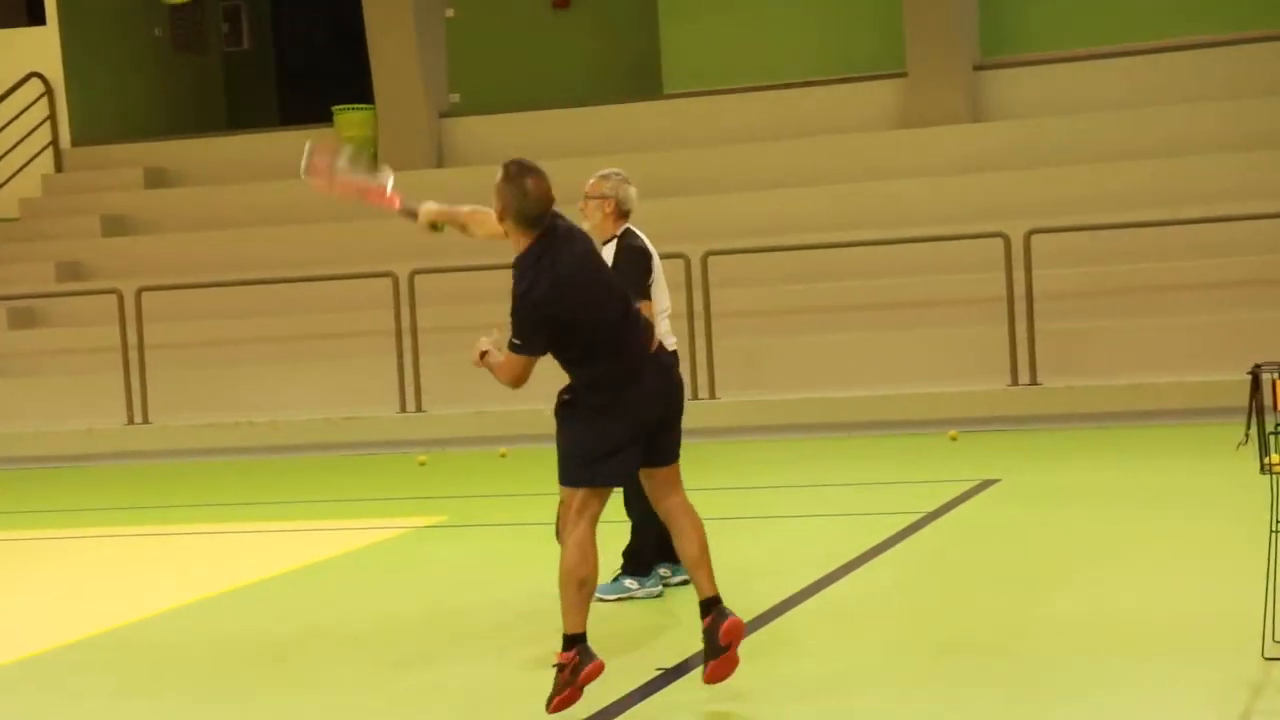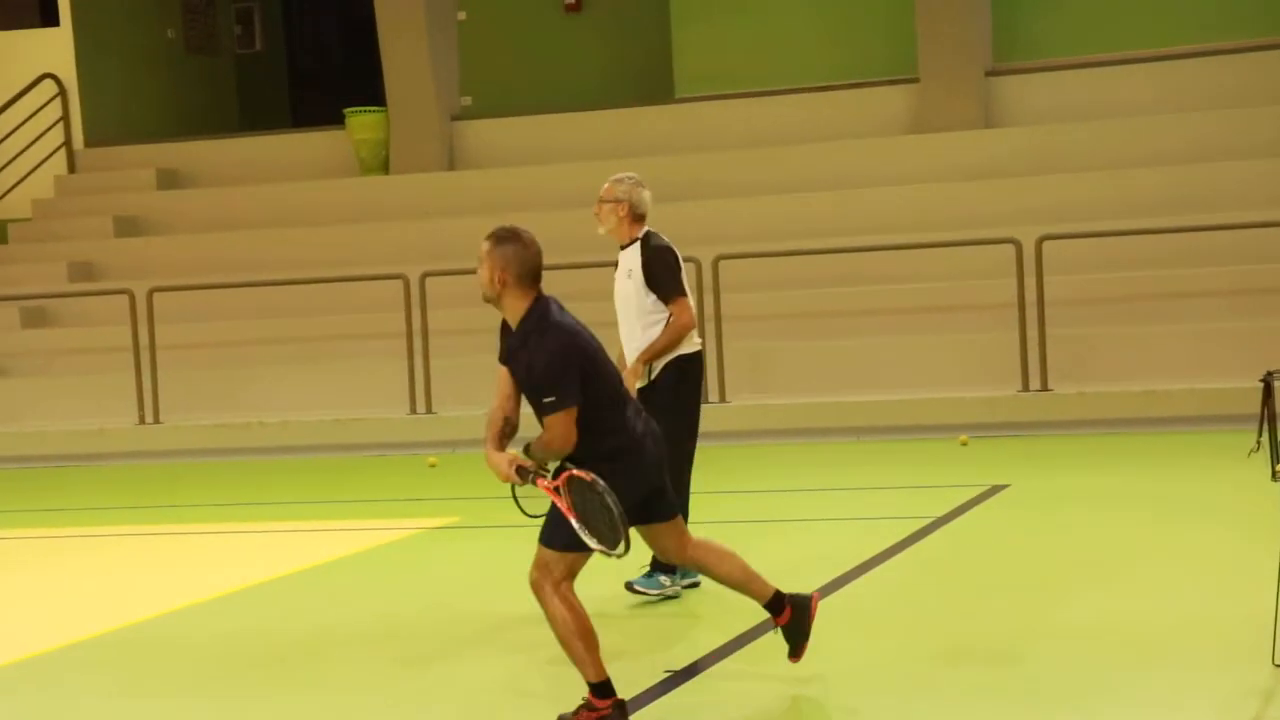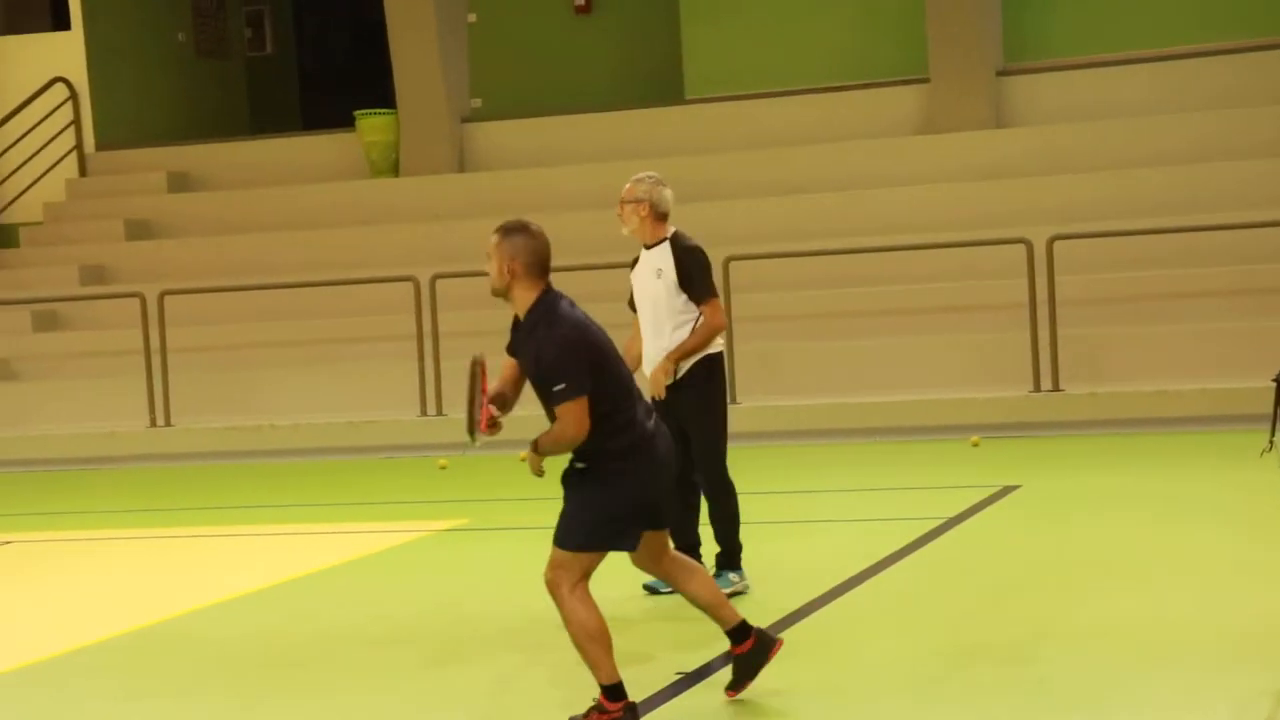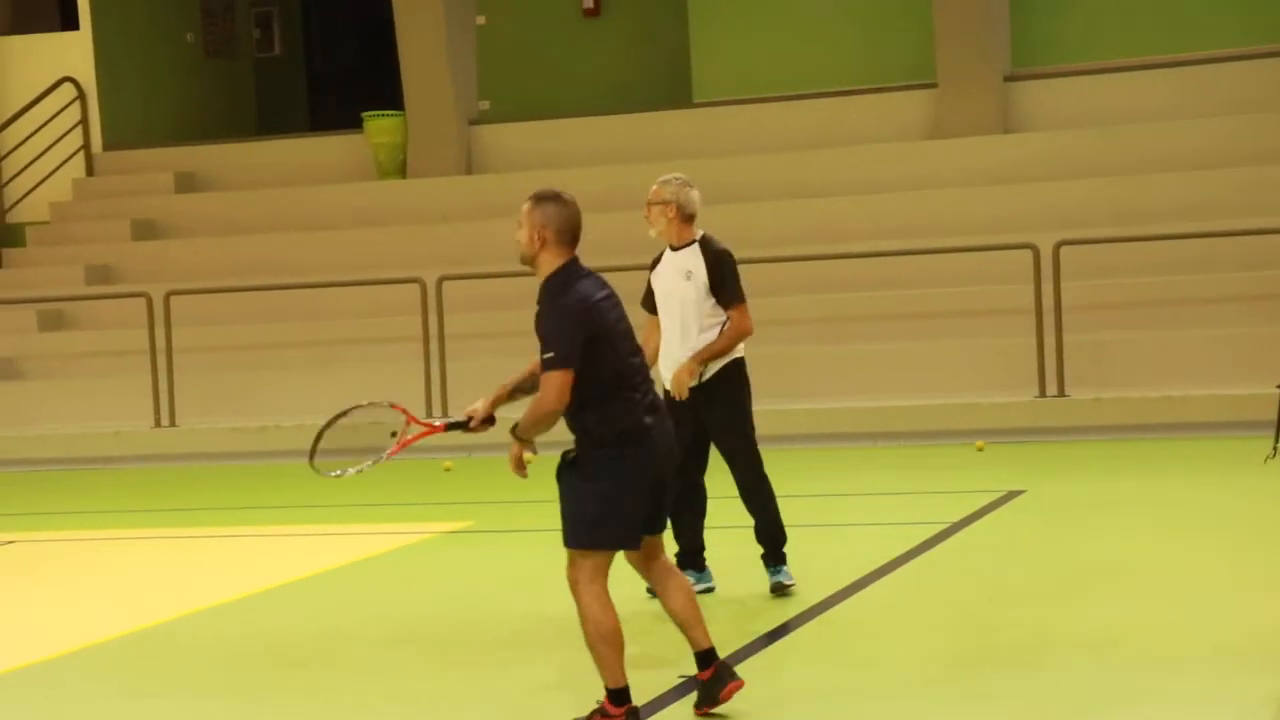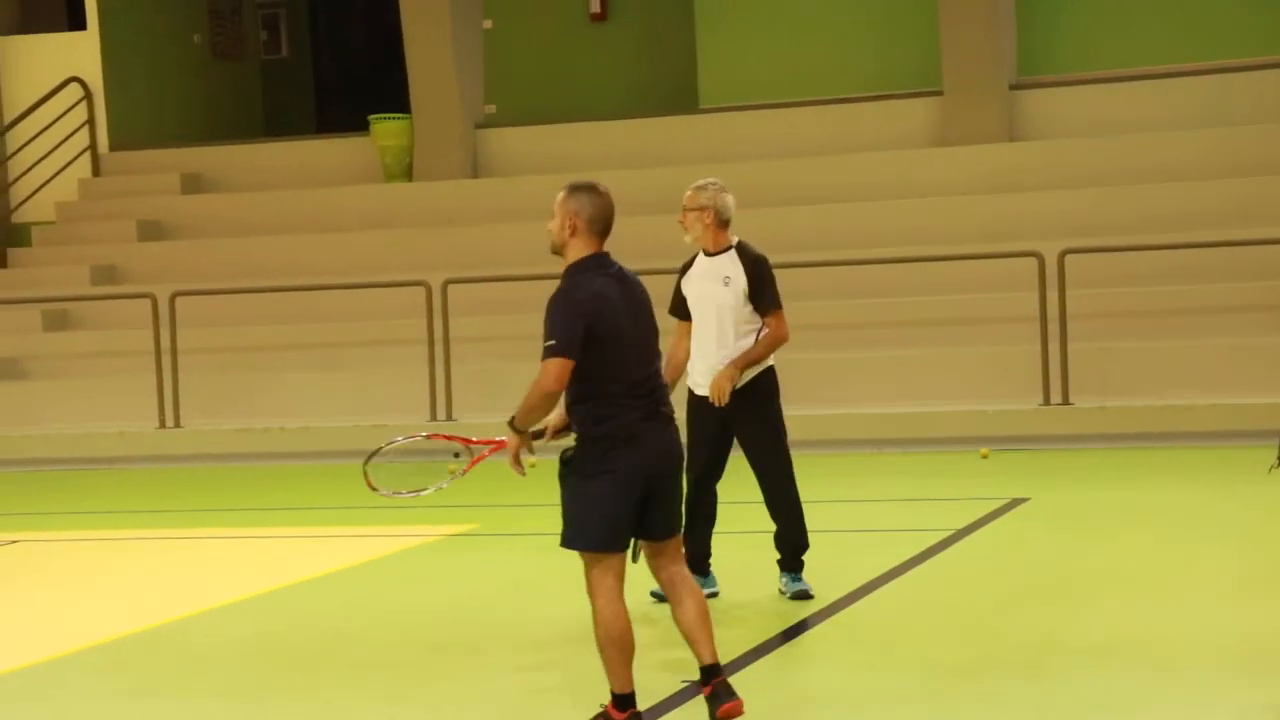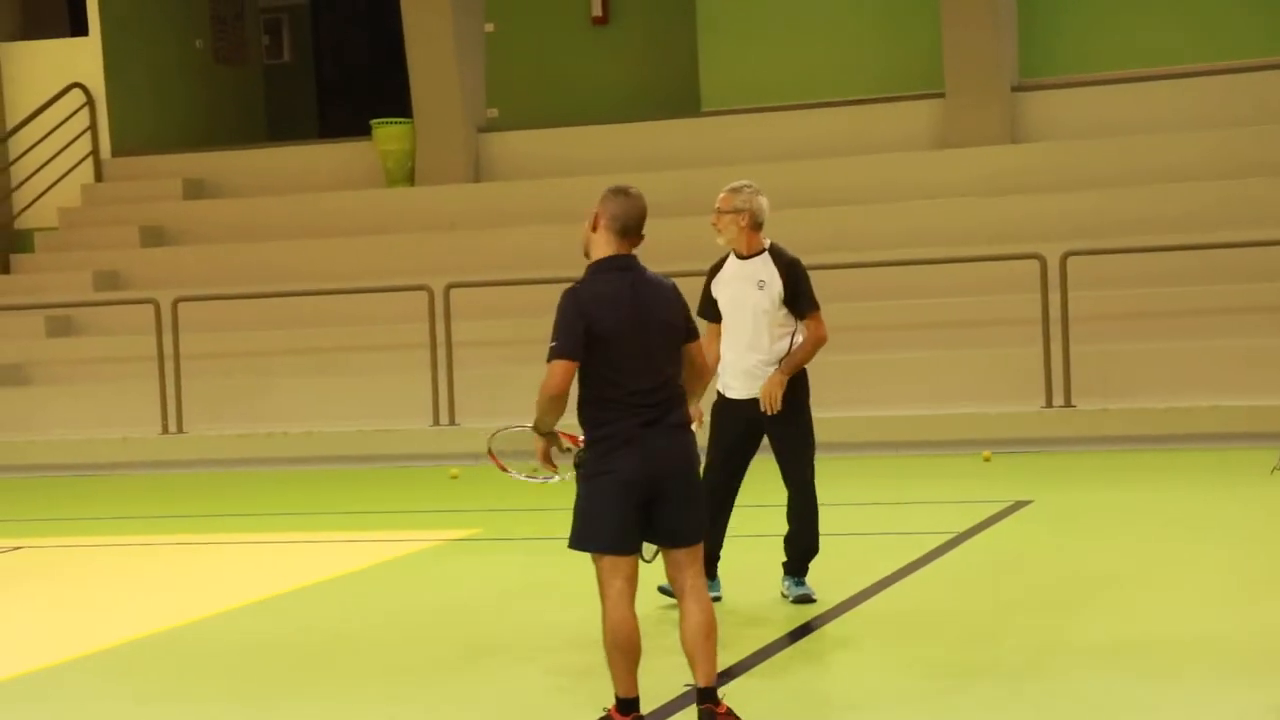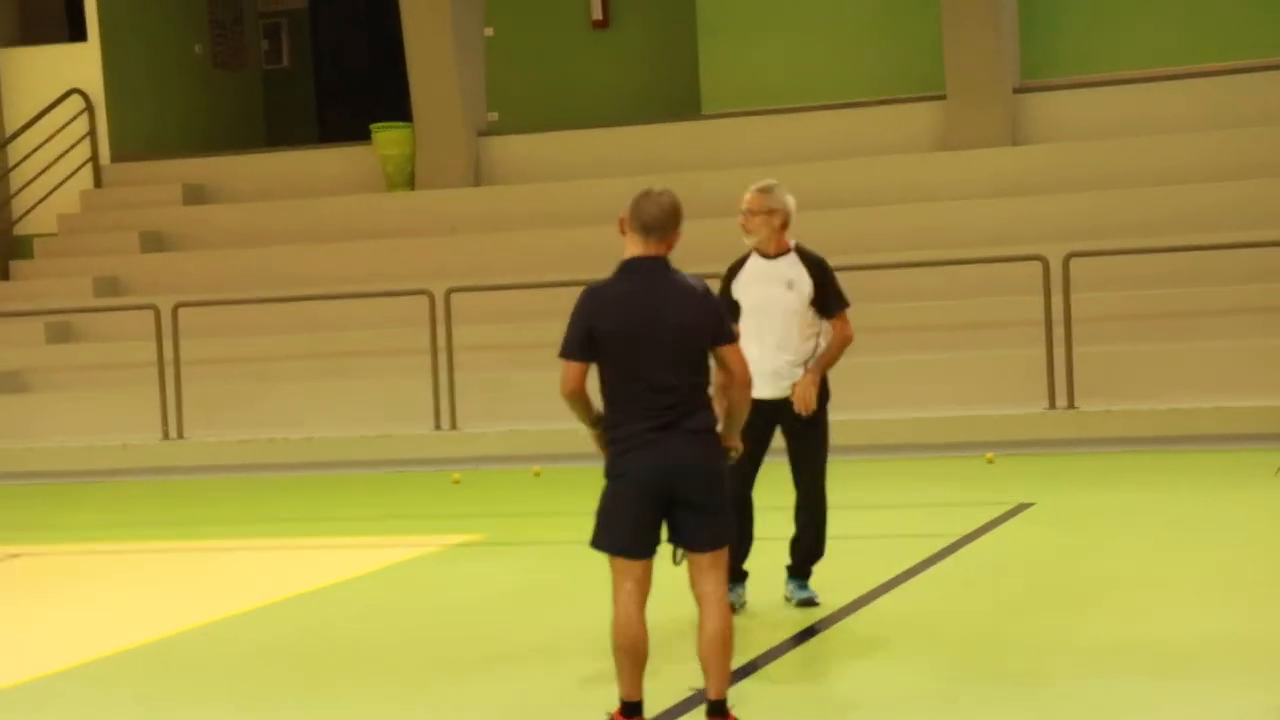
dt=0.2s
person 1, frame 1
left shoulder: (532, 291)
right shoulder: (563, 231)
left elbow: (513, 375)
right elbow: (482, 218)
left wrist: (487, 356)
right wrist: (434, 210)
left hip: (606, 405)
right hip: (656, 378)
left knee: (577, 527)
right knee: (668, 498)
left ankle: (575, 652)
right ankle: (716, 621)
person 1, frame 2
left shoulder: (551, 343)
right shoulder: (518, 326)
left elbow: (561, 442)
right elbow: (505, 399)
left wrist: (527, 449)
right wrist: (495, 448)
left hip: (609, 466)
right hip: (636, 449)
left knee: (548, 579)
right knee: (679, 545)
right ankle: (786, 608)
person 1, frame 3
left shoulder: (558, 334)
right shoulder: (529, 320)
left elbow: (574, 429)
right elbow: (506, 385)
left wrist: (537, 448)
right wrist: (489, 407)
left hip: (617, 466)
right hip: (646, 449)
left knee: (564, 580)
right knee: (659, 557)
right ankle: (747, 641)
person 1, frame 4
left shoulder: (561, 306)
right shoulder: (588, 285)
left elbow: (553, 400)
right elbow: (551, 369)
left wrist: (522, 437)
right wrist: (493, 401)
left hip: (611, 453)
right hip: (653, 437)
left knee: (588, 578)
right knee: (651, 558)
right ankle: (712, 669)
person 1, frame 5
left shoulder: (573, 297)
right shoulder: (632, 285)
left elbow: (551, 384)
left wrist: (518, 427)
left hip: (606, 457)
right hip: (660, 442)
left knee: (606, 586)
right knee: (671, 567)
person 1, frame 6
left shoulder: (581, 298)
right shoulder: (667, 292)
left elbow: (555, 388)
right elbow: (698, 367)
left wrist: (544, 432)
left hip: (611, 458)
right hip: (673, 451)
left knee: (617, 591)
right knee: (690, 582)
person 1, frame 7
left shoulder: (596, 300)
right shoulder: (699, 295)
left elbow: (570, 385)
right elbow: (738, 376)
left wrist: (601, 426)
right wrist: (731, 433)
left hip: (633, 460)
right hip: (698, 455)
left knee: (629, 595)
right knee: (711, 590)
person 2, frame 1
left shoulder: (630, 249)
right shoulder: (618, 250)
left elbow: (645, 320)
left knee: (640, 471)
right knee: (641, 471)
left ankle: (640, 572)
right ankle: (666, 562)
person 2, frame 2
left shoulder: (655, 251)
right shoulder: (625, 259)
left elbow: (684, 319)
left wrist: (639, 362)
left hip: (674, 372)
right hip: (647, 379)
left knee: (672, 471)
left ankle: (672, 566)
right ankle: (675, 567)
person 2, frame 3
left shoulder: (686, 252)
right shoulder: (640, 262)
left elbow: (716, 319)
left wrist: (672, 359)
left hip: (698, 375)
right hip: (662, 383)
left knee: (710, 470)
right knee: (676, 475)
left ankle: (730, 565)
right ankle: (687, 563)
person 2, frame 4
left shoulder: (714, 257)
right shoulder: (659, 265)
left elbow: (742, 325)
right elbow: (654, 331)
left wrist: (695, 362)
left hip: (720, 381)
right hip: (676, 389)
left knee: (748, 471)
right knee: (683, 479)
left ankle: (775, 562)
right ankle: (692, 568)
person 2, frame 5
left shoulder: (750, 263)
right shoulder: (689, 272)
left elbow: (777, 332)
right elbow: (682, 338)
left wrist: (733, 370)
right wrist: (662, 391)
left hip: (752, 391)
right hip: (702, 395)
left knee: (777, 480)
right knee: (698, 484)
left ankle: (792, 570)
right ankle: (698, 572)
person 2, frame 6
left shoulder: (785, 267)
right shoulder: (719, 273)
left elbow: (817, 333)
right elbow: (712, 340)
left wrist: (782, 375)
left hip: (782, 393)
right hip: (731, 396)
left knee: (799, 485)
right knee: (717, 485)
left ankle: (795, 574)
right ankle: (704, 577)
person 2, frame 7
left shoulder: (812, 267)
right shoulder: (739, 272)
left elbow: (843, 332)
left wrist: (814, 375)
right wrist: (718, 394)
left hip: (803, 394)
right hip: (752, 396)
left knee: (810, 489)
right knee: (737, 486)
left ankle: (799, 576)
right ankle: (736, 579)
